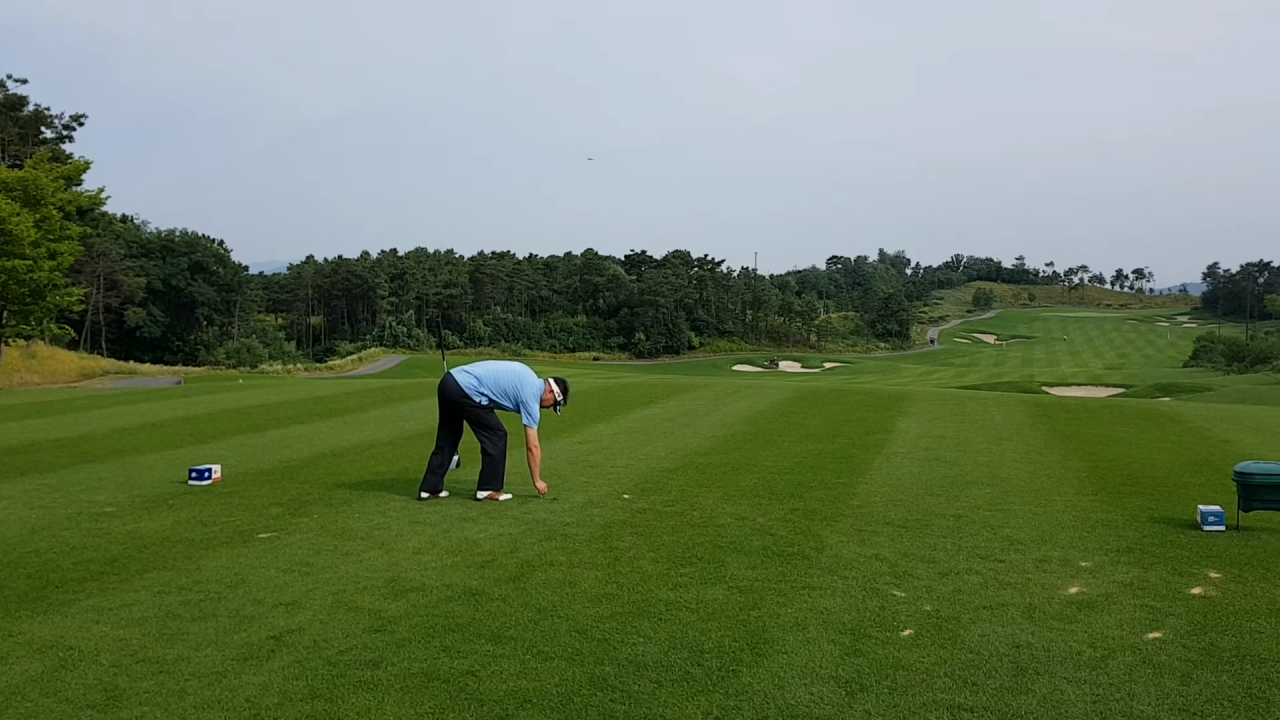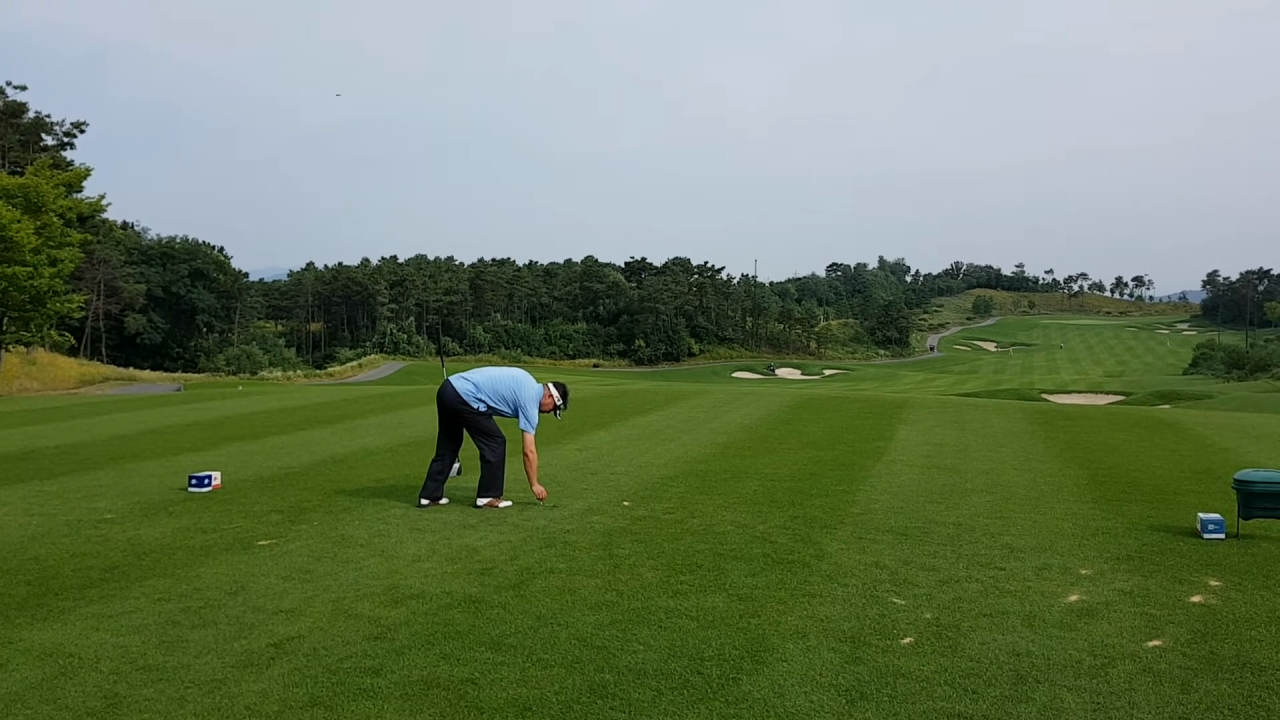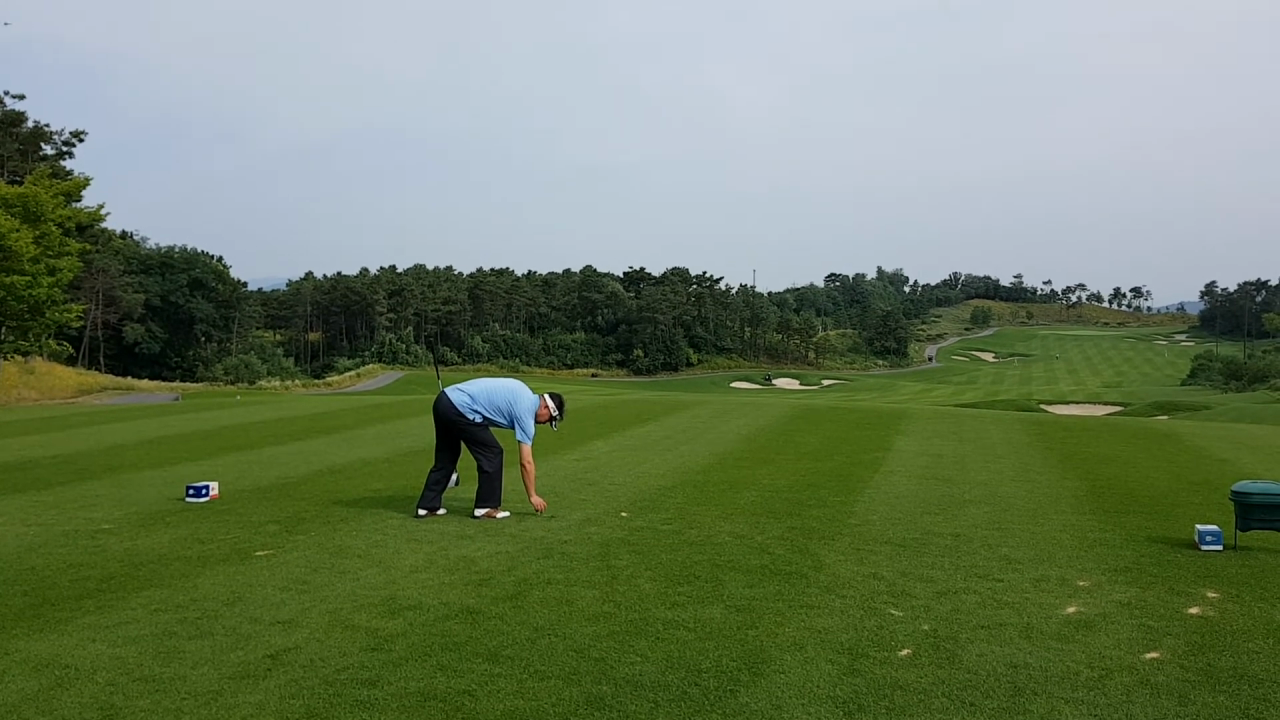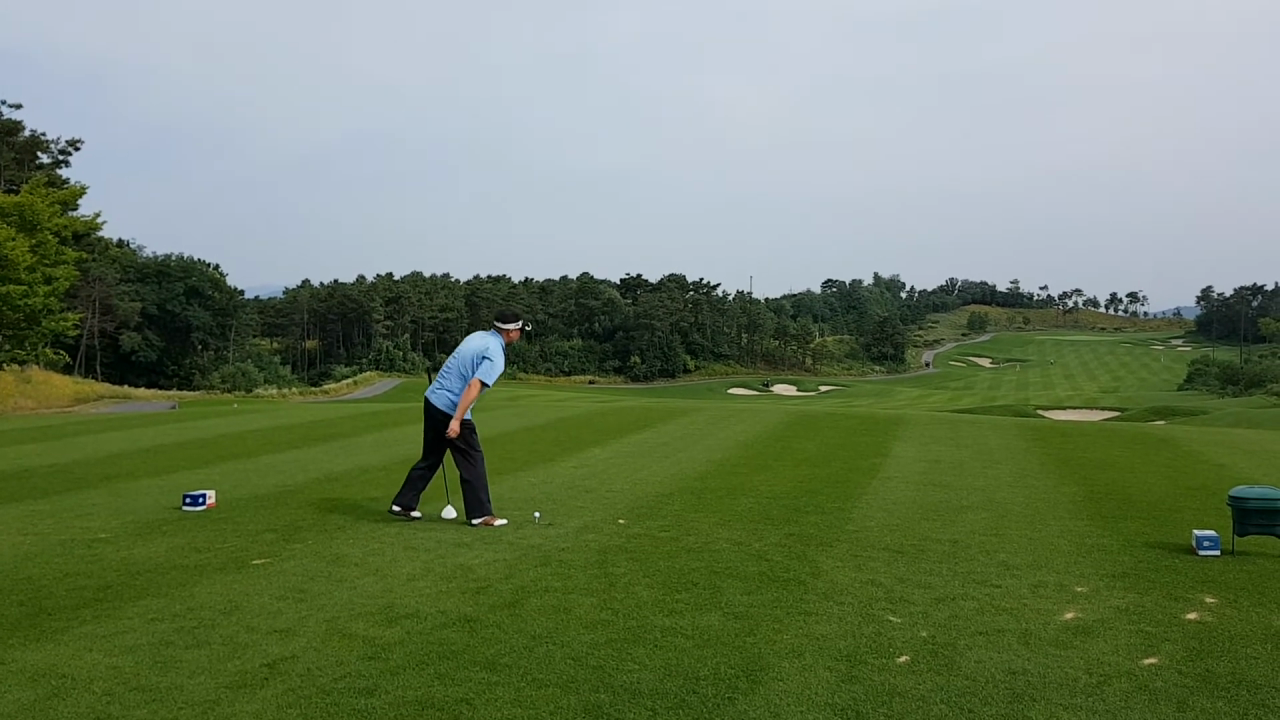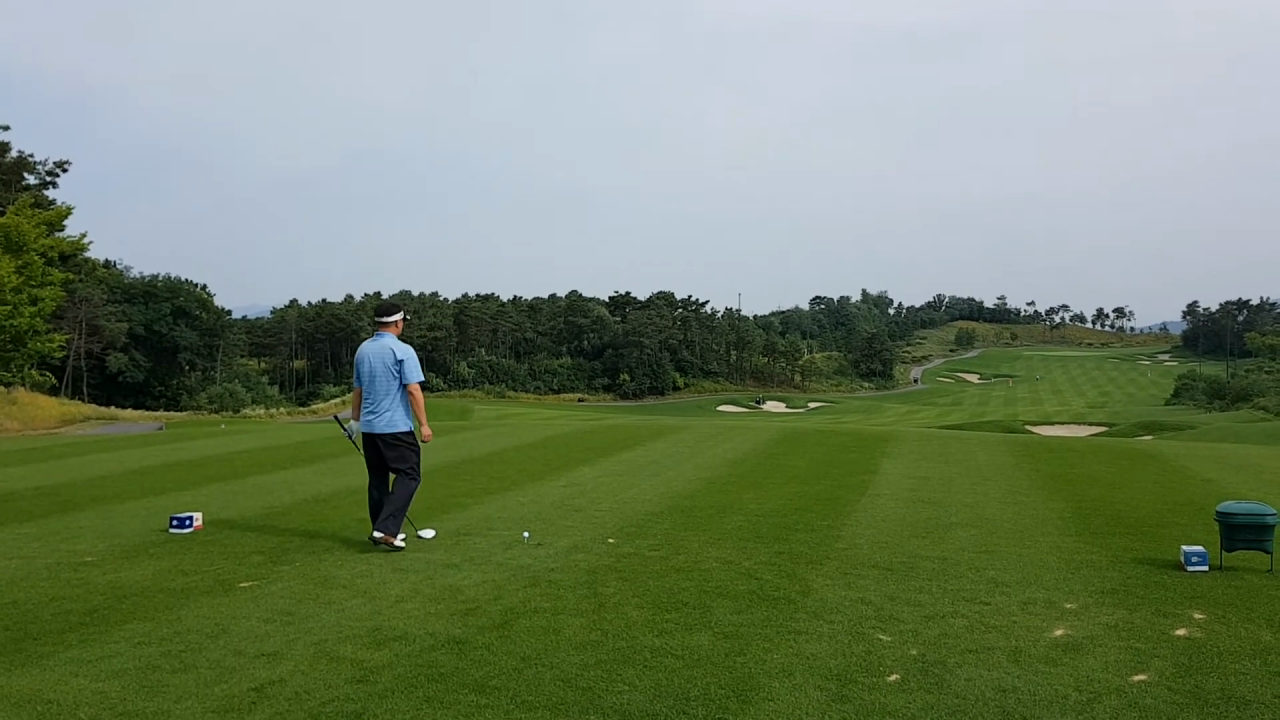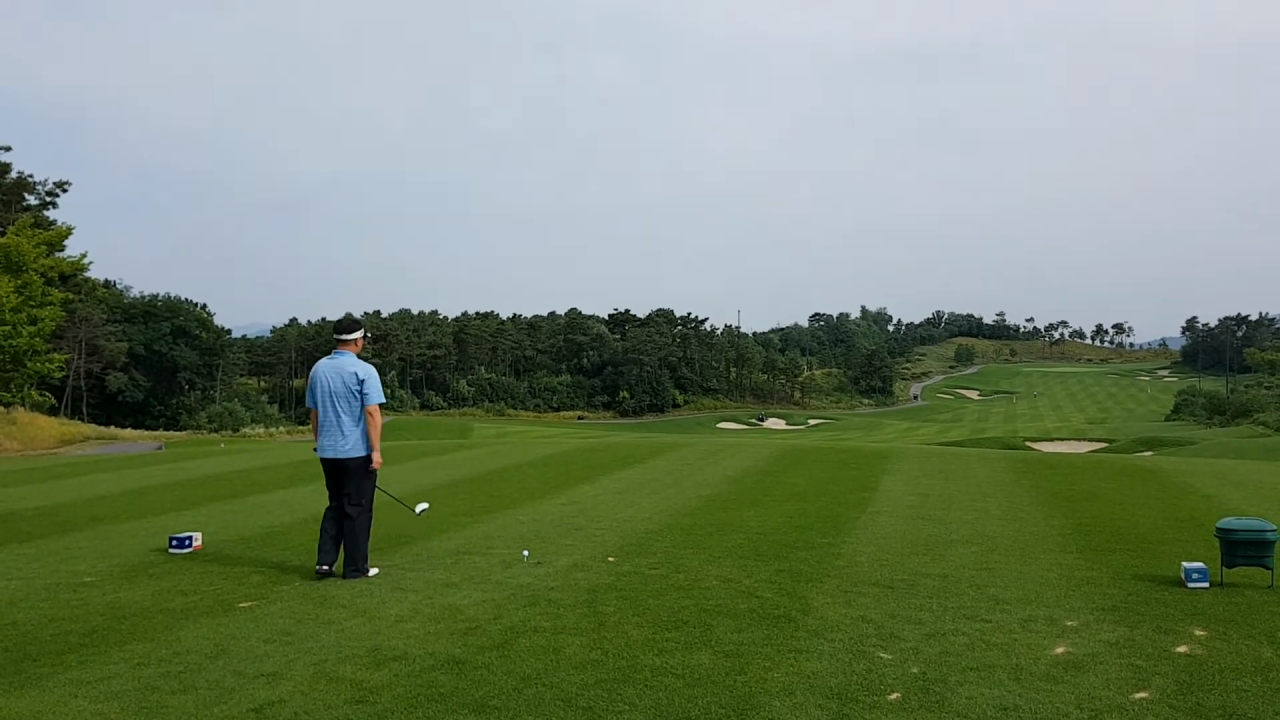
dt=0.7s
person 1, frame 1
left shoulder: (528, 378)
right shoulder: (531, 394)
right elbow: (532, 446)
right wrist: (537, 480)
left hip: (450, 381)
right hip: (466, 390)
left knee: (447, 439)
right knee: (496, 437)
left ankle: (430, 488)
right ankle: (488, 489)
person 1, frame 2
left shoulder: (527, 383)
right shoulder: (530, 399)
right elbow: (529, 451)
right wrist: (534, 484)
left hip: (448, 388)
right hip: (465, 397)
left knee: (448, 447)
right knee: (495, 443)
left ankle: (430, 495)
right ankle: (488, 497)
person 1, frame 3
left shoulder: (524, 394)
right shoulder: (526, 410)
right elbow: (526, 461)
right wrist: (532, 495)
left hip: (444, 400)
right hip: (460, 408)
left knee: (446, 457)
right knee: (492, 454)
left ankle: (427, 505)
right ankle: (486, 507)
person 1, frame 4
left shoulder: (477, 336)
right shoulder: (495, 355)
right elbow: (474, 387)
right wrist: (456, 420)
left hip: (433, 400)
right hip: (450, 408)
left knee: (430, 458)
right knee: (472, 461)
left ankle: (403, 503)
right ankle: (481, 514)
person 1, frame 5
left shoulder: (362, 349)
right shoulder: (403, 350)
left elbow: (358, 390)
right elbow: (413, 390)
left wrist: (355, 420)
right wrist: (424, 424)
left hip: (369, 427)
right hip: (396, 427)
left knee: (378, 482)
right knee: (408, 476)
left ankle: (382, 529)
right ankle: (385, 528)
person 1, frame 6
left shoulder: (318, 368)
right shoulder: (365, 370)
left elbow: (314, 412)
right elbow: (372, 413)
right wrist: (376, 451)
left hip: (328, 451)
right hip: (356, 452)
left knee: (336, 505)
right knee: (358, 510)
left ankle: (325, 560)
right ankle: (355, 567)
